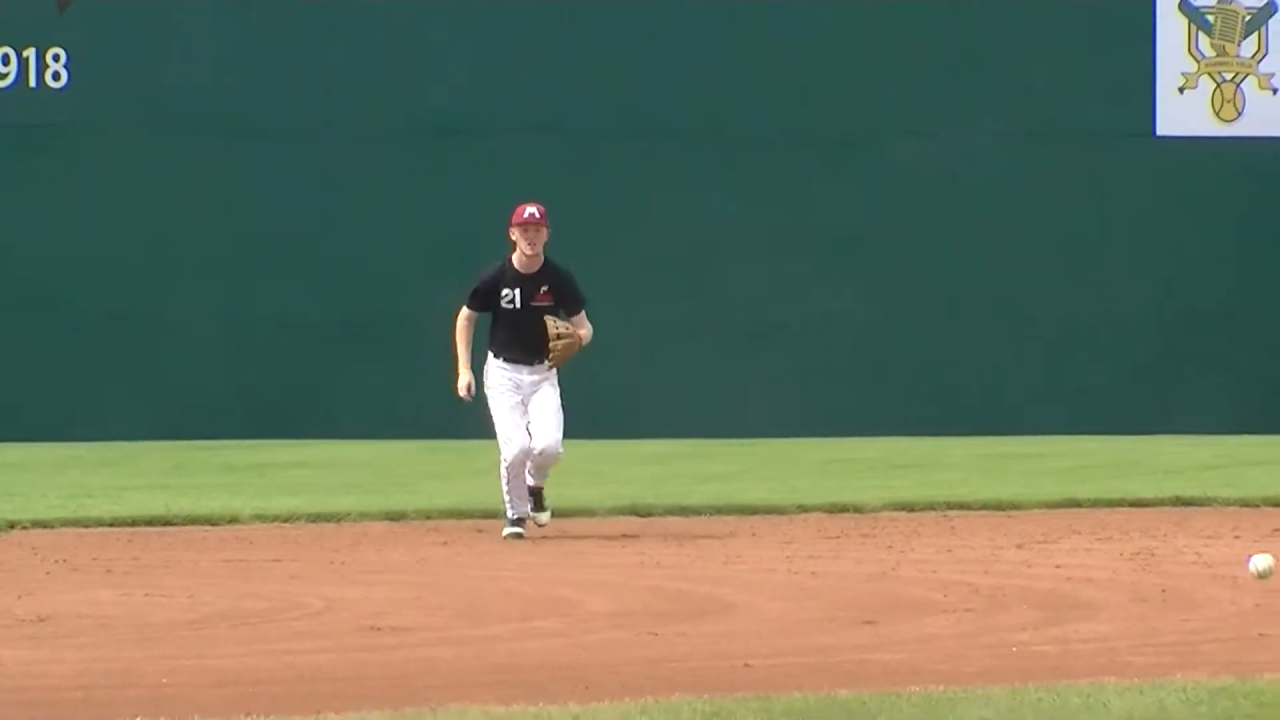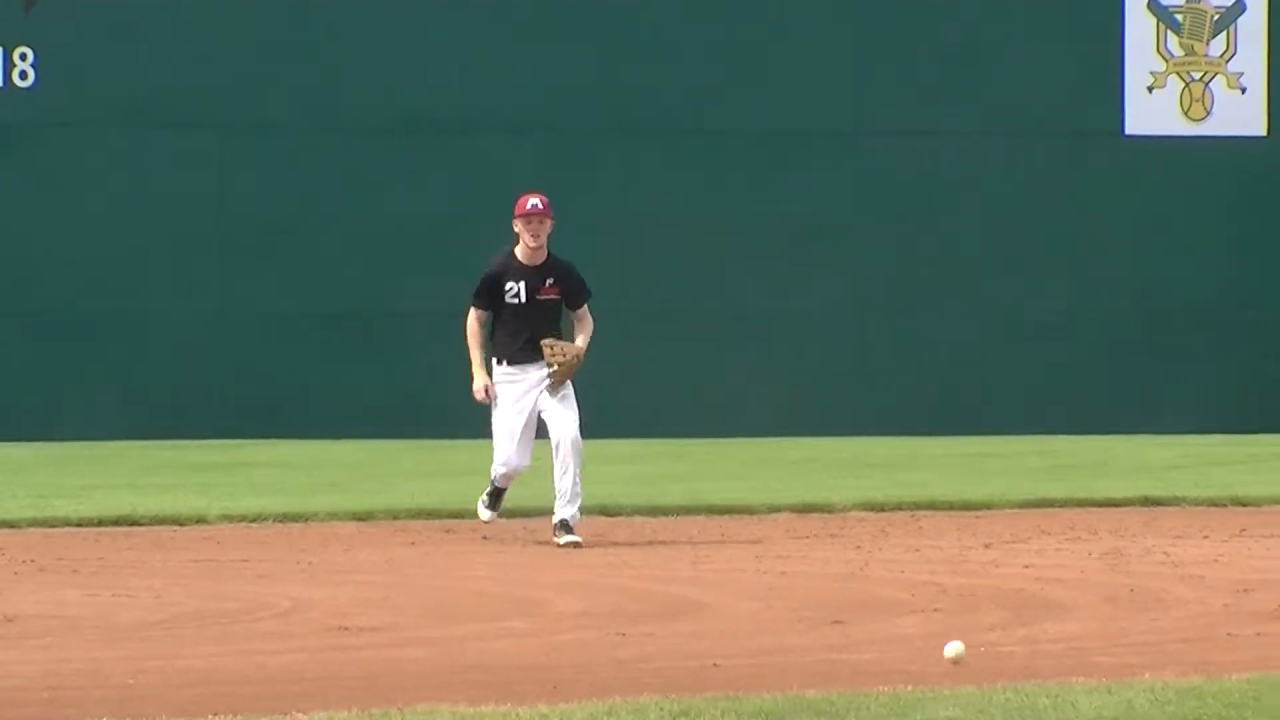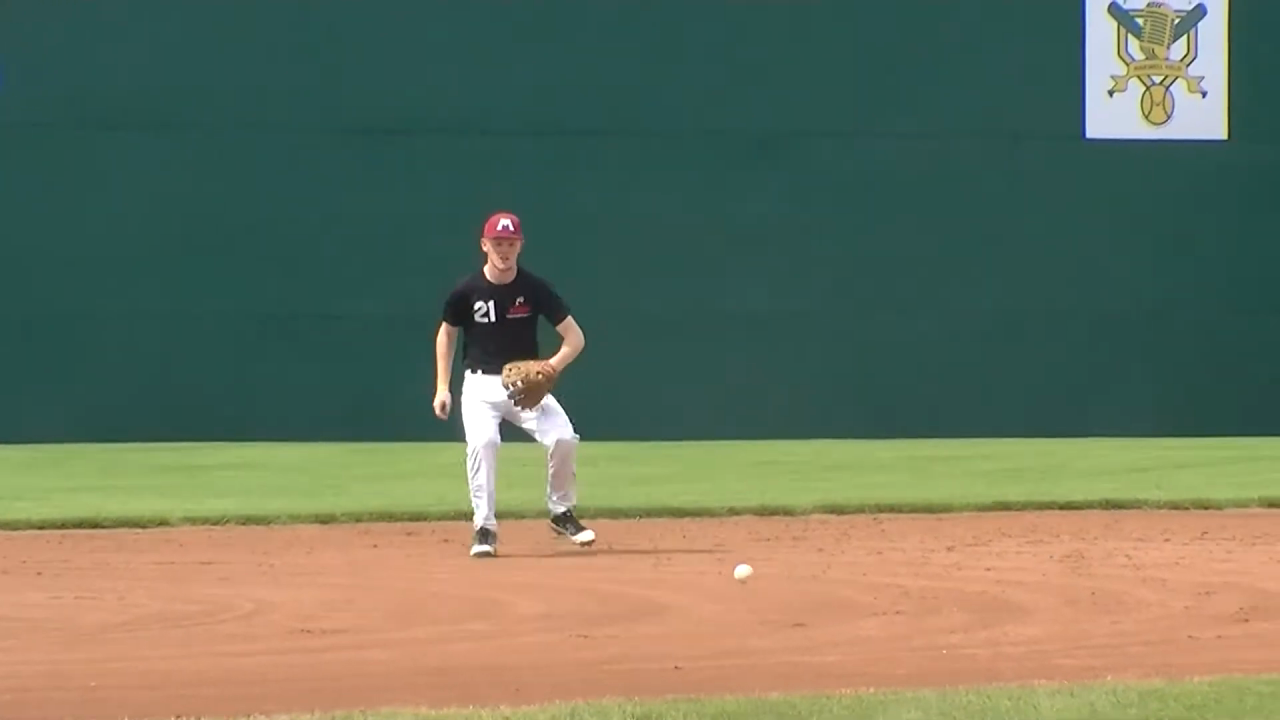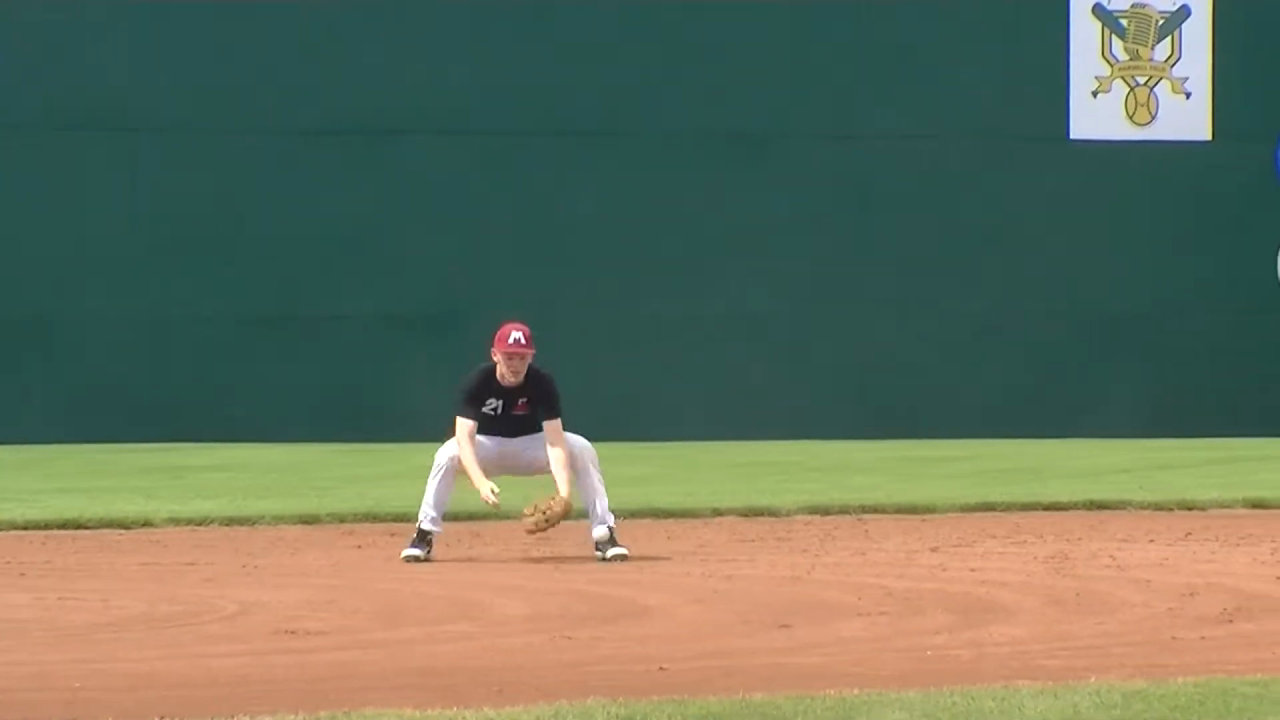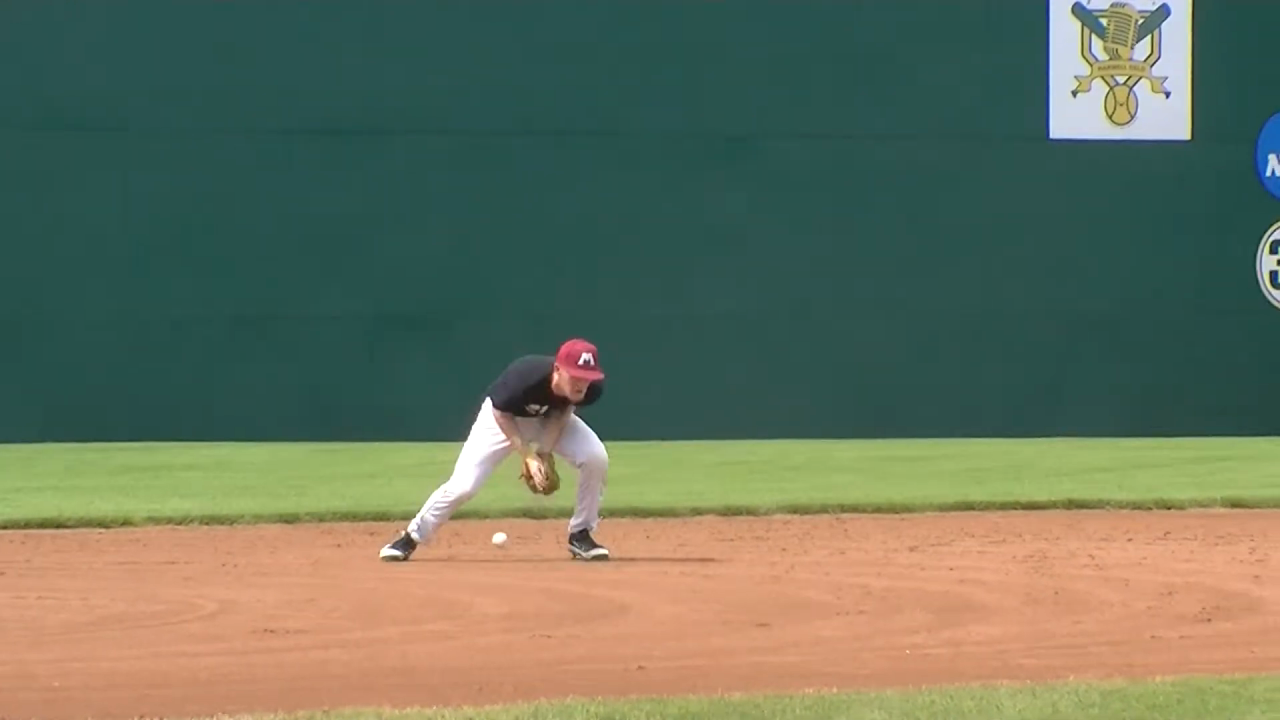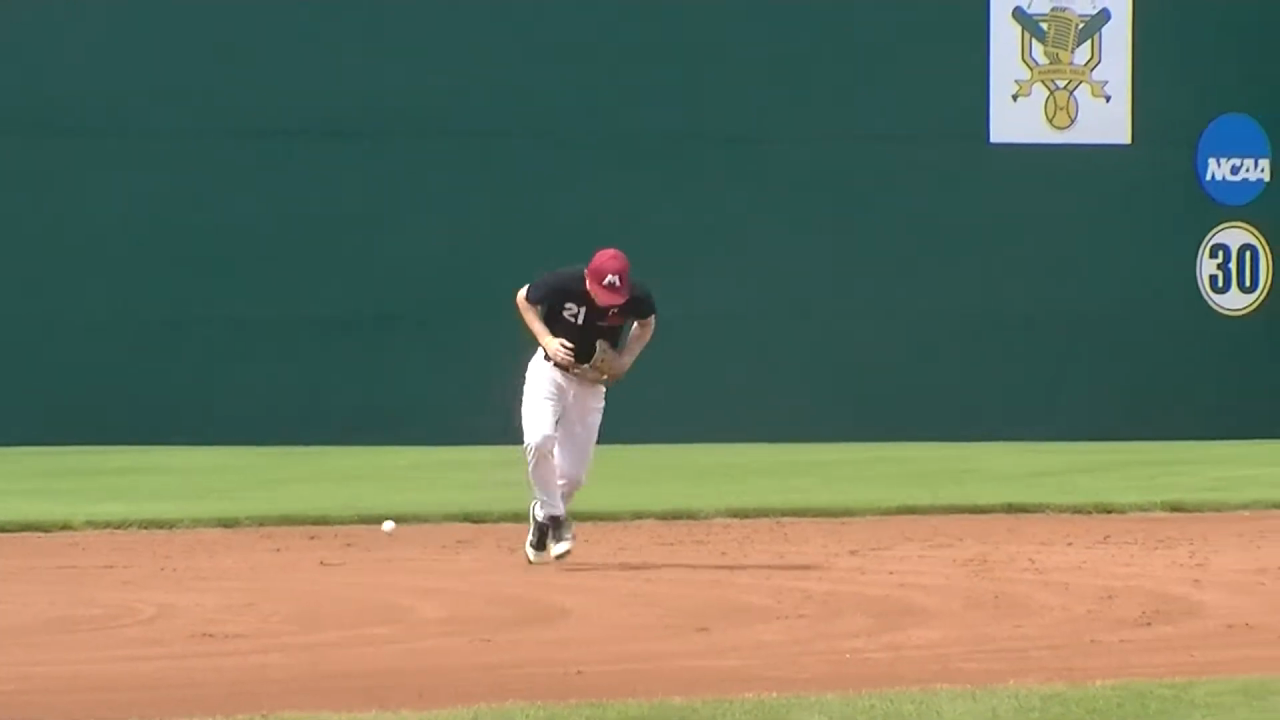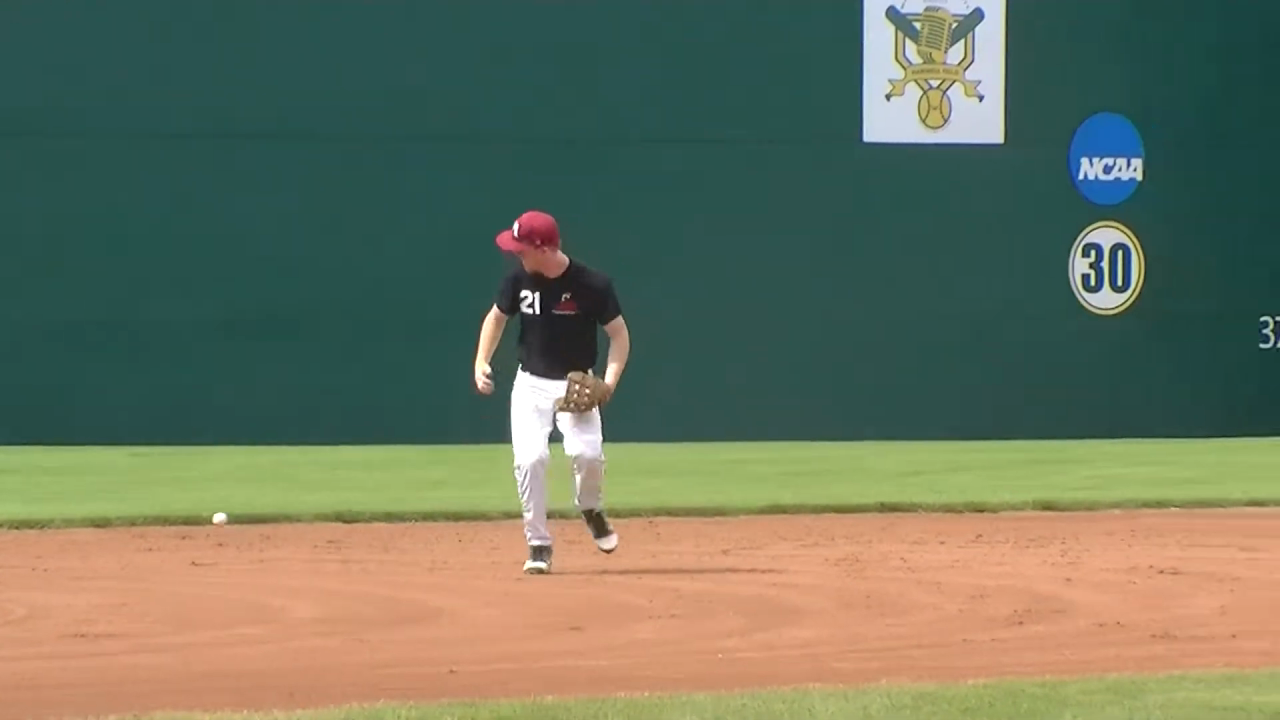
dt=0.3s
person 1, frame 1
left shoulder: (560, 278)
right shoulder: (495, 277)
left elbow: (583, 327)
right elbow: (465, 319)
left wrist: (579, 338)
right wrist: (464, 370)
left hip: (543, 372)
right hip: (502, 372)
left knee: (549, 447)
right knee: (516, 448)
left ankle: (534, 486)
right ankle: (515, 514)
person 1, frame 2
left shoulder: (563, 271)
right shoulder: (497, 272)
left elbow: (584, 318)
right elbow: (474, 320)
left wrist: (579, 347)
right wrist: (478, 372)
left hip: (553, 373)
right hip: (509, 375)
left knee: (568, 440)
right knee: (512, 462)
left ankle: (565, 520)
right ankle: (496, 486)
person 1, frame 3
left shoulder: (535, 288)
right shoulder: (466, 290)
left elbow: (575, 337)
right elbow: (447, 333)
left wrist: (553, 366)
right wrist: (442, 386)
right hip: (480, 385)
left knee: (564, 438)
right knee: (483, 442)
left ankle: (561, 511)
right ankle: (484, 528)
person 1, frame 4
left shoulder: (543, 384)
right shoulder: (477, 383)
left elbow: (556, 443)
right elbow: (464, 441)
left wrist: (565, 491)
right wrist: (480, 482)
left hip: (531, 443)
right hip: (485, 442)
left knee: (582, 449)
right knee: (447, 457)
left ankle: (604, 536)
right ankle: (424, 534)
person 1, frame 5
left shoulder: (592, 389)
right shoulder: (527, 381)
left elbow: (564, 409)
right elbow: (501, 415)
left wrist: (547, 448)
right wrist: (528, 454)
left hip: (551, 418)
right hip: (501, 417)
left knee: (595, 458)
right knee: (464, 486)
left ankle: (580, 535)
right ankle: (412, 537)
person 1, frame 6
left shoulder: (635, 296)
right shoulder: (560, 282)
left elbow: (647, 325)
right elbow: (523, 299)
left wrist: (622, 362)
right wrist: (547, 341)
left hip: (590, 383)
right hip: (548, 374)
left knee: (573, 475)
right knee: (539, 439)
left ankle: (543, 517)
right ankle: (551, 518)
person 1, frame 7
left shoulder: (593, 284)
right shoulder: (518, 277)
left elbow: (619, 335)
right elbow: (496, 317)
left wrist: (609, 383)
right wrist: (481, 362)
right hip: (531, 386)
left knee: (587, 453)
right knee: (532, 458)
left ankle: (591, 509)
right ankle: (539, 543)
